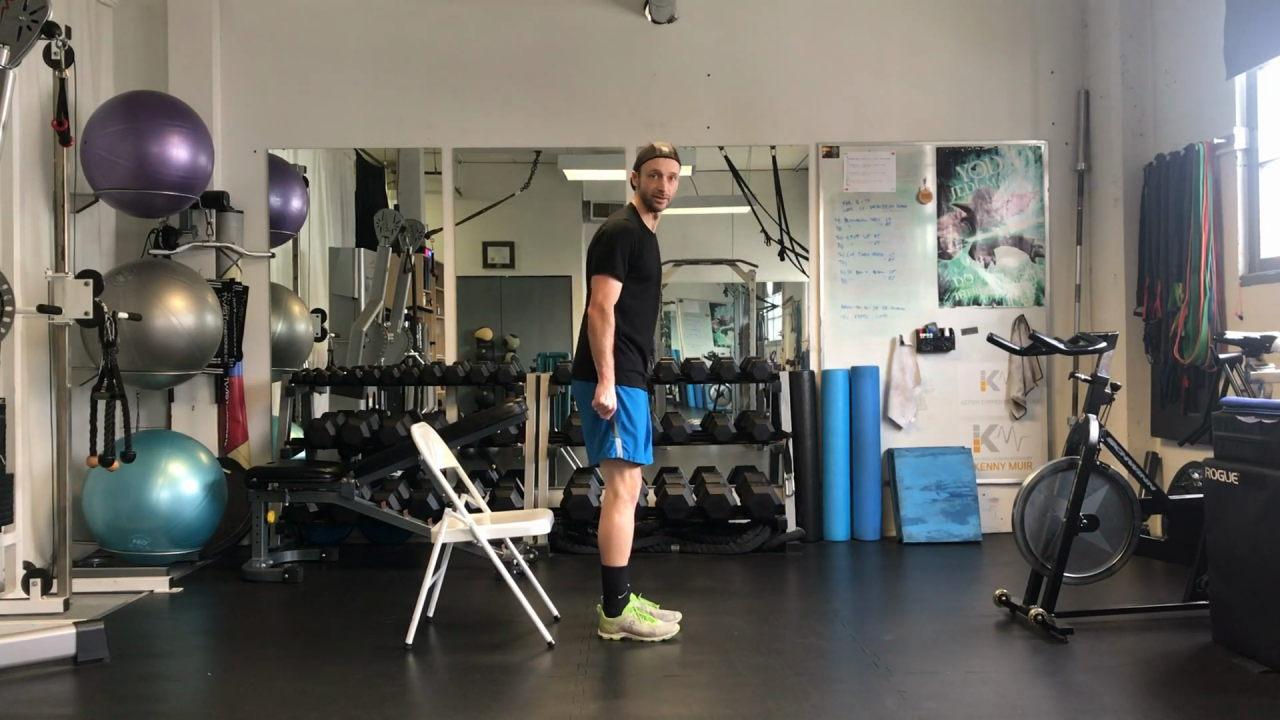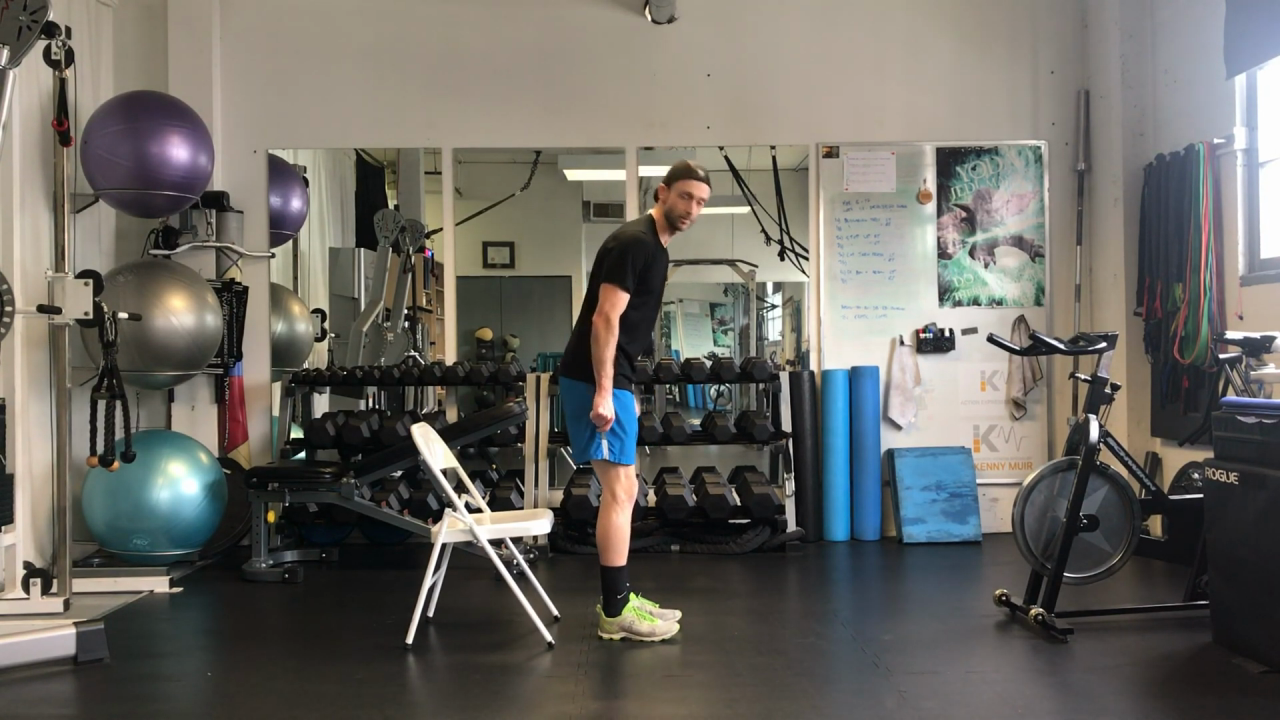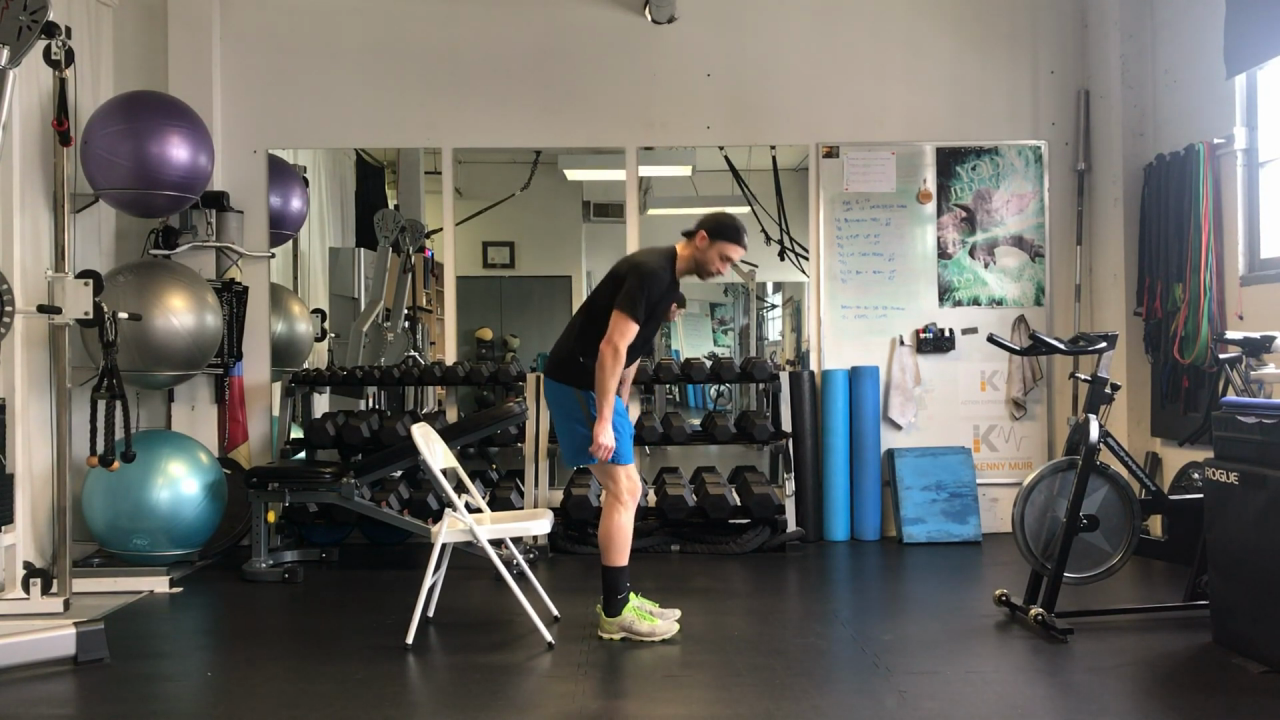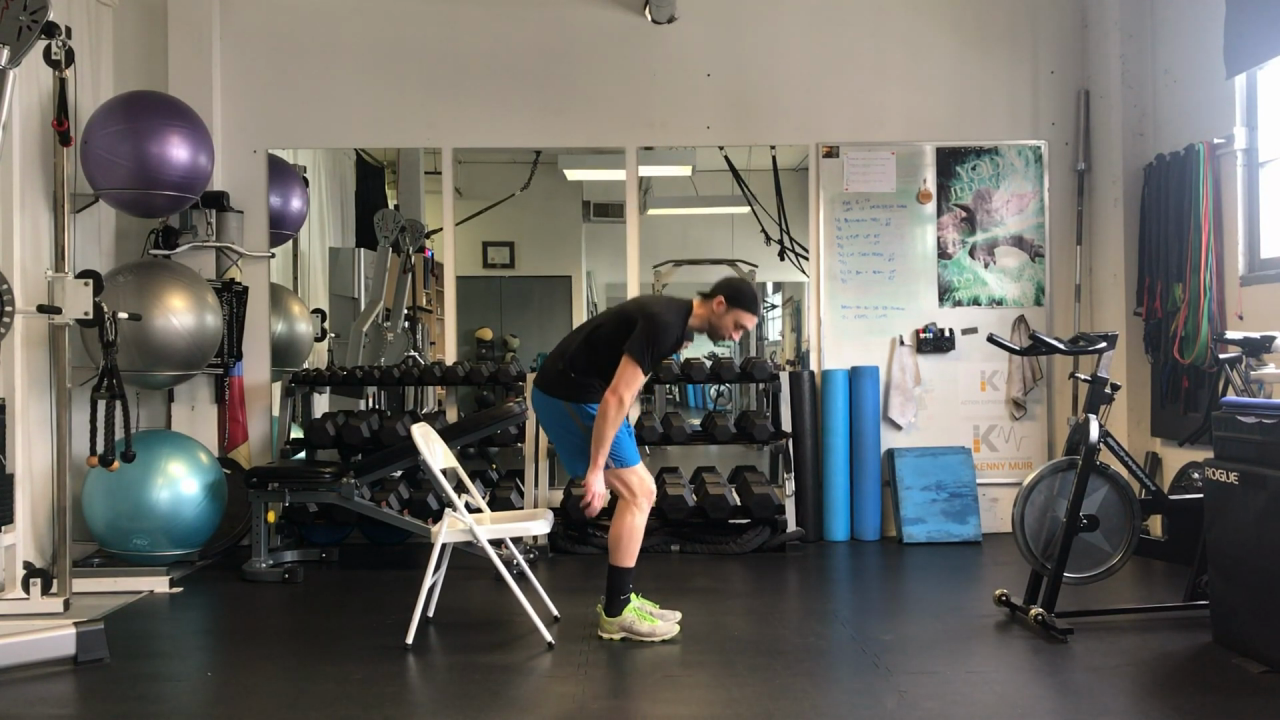
dt=0.2s
person 1, frame 1
left shoulder: (643, 235)
right shoulder: (621, 232)
right elbow: (600, 309)
right wrist: (606, 382)
left hip: (628, 379)
right hip: (613, 380)
left knee: (626, 490)
right knee: (623, 490)
left ankle: (620, 598)
right ankle: (616, 611)
person 1, frame 2
left shoulder: (655, 247)
right shoulder: (634, 242)
right elbow: (605, 319)
left wrist: (622, 390)
right wrist: (603, 391)
left hip: (615, 380)
right hip: (596, 381)
left knee: (623, 490)
right knee: (620, 490)
left ankle: (618, 598)
right ankle: (616, 611)
person 1, frame 3
left shoulder: (667, 278)
right shoulder: (652, 272)
right elbow: (612, 347)
left wrist: (619, 404)
right wrist: (603, 422)
left hip: (590, 382)
right hip: (578, 381)
left knee: (628, 490)
right knee: (623, 491)
left ankle: (620, 597)
right ankle: (616, 611)
person 1, frame 4
left shoulder: (673, 320)
right shoulder: (663, 323)
right elbow: (617, 397)
left wrist: (619, 439)
right wrist: (595, 470)
left hip: (579, 393)
right hip: (567, 394)
left knee: (641, 492)
right knee: (637, 493)
left ankle: (620, 599)
right ankle: (617, 612)
